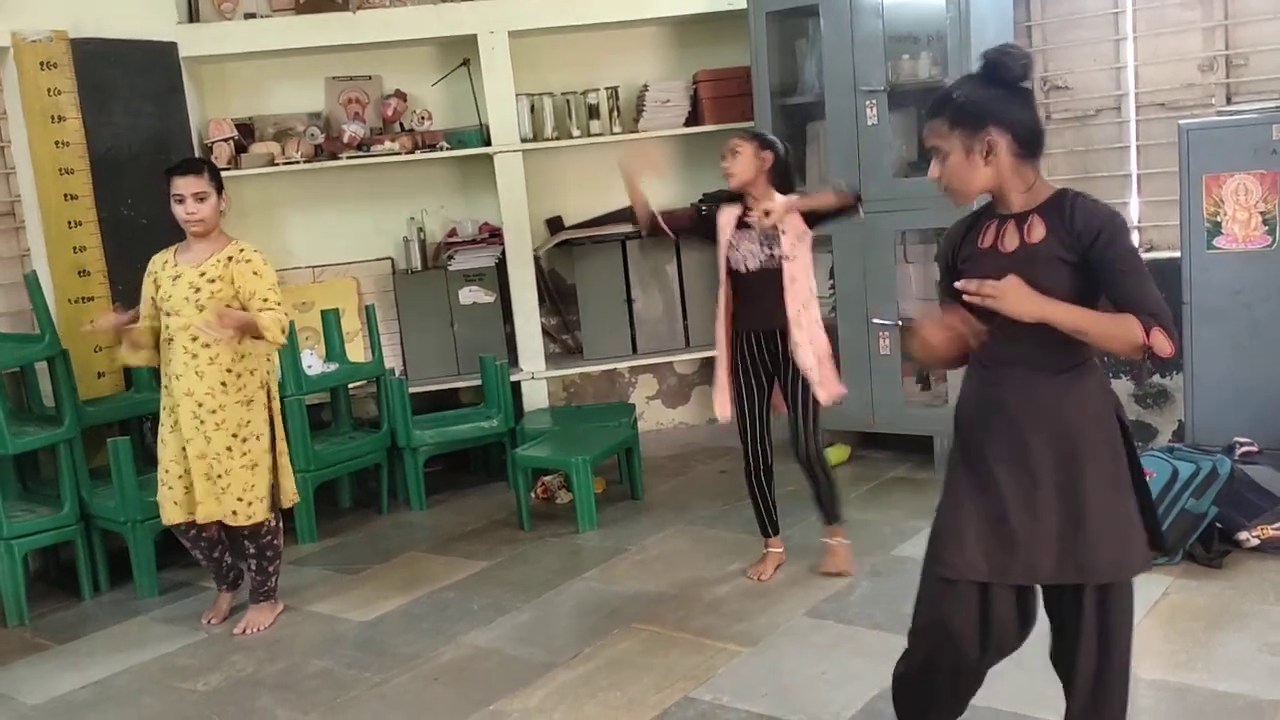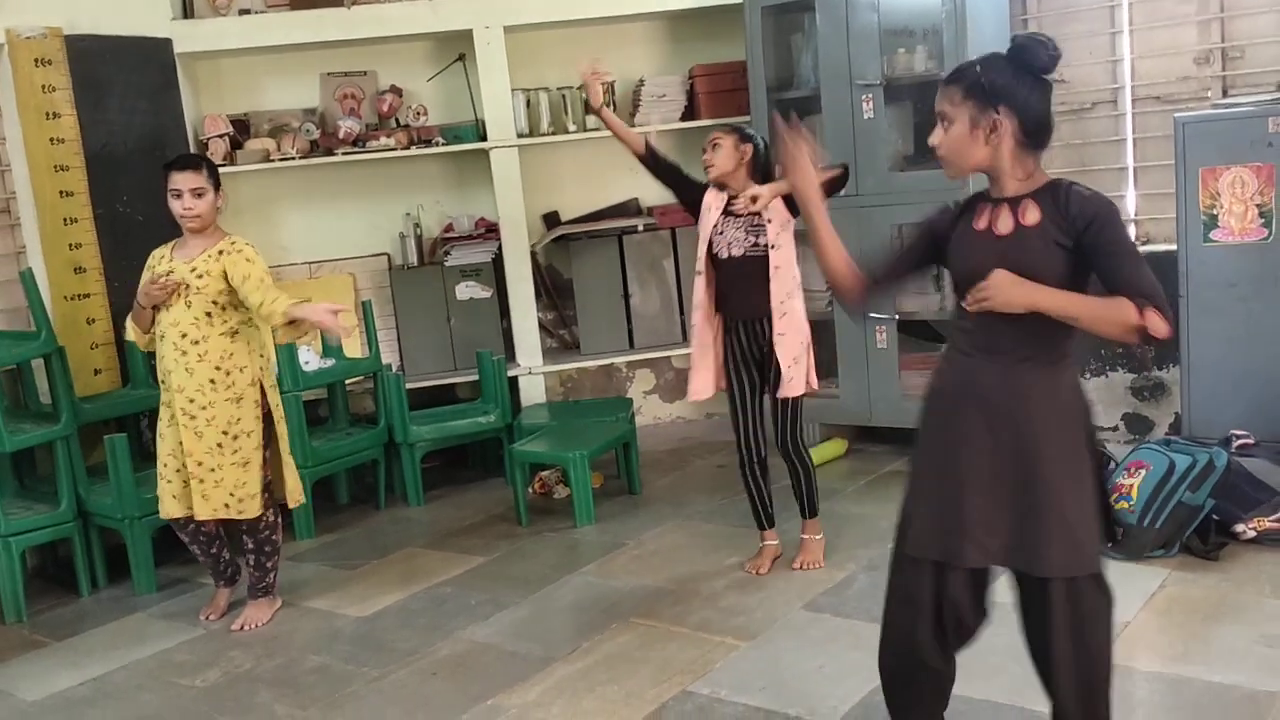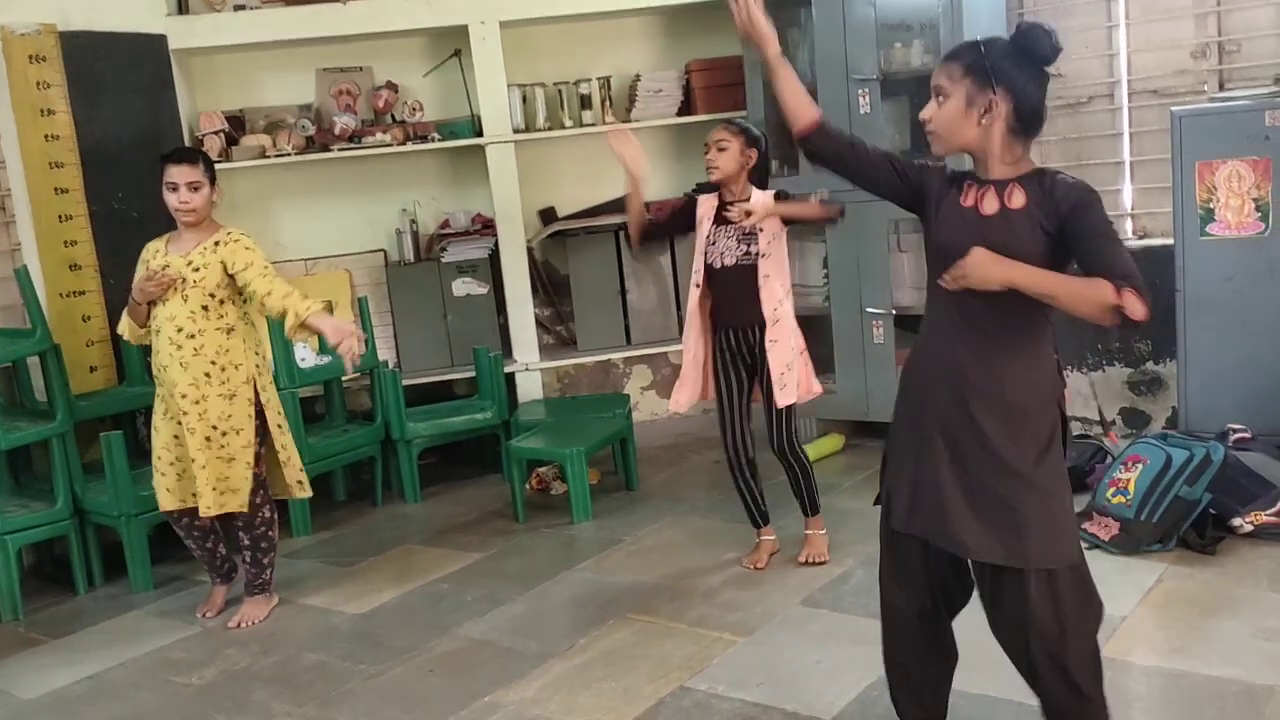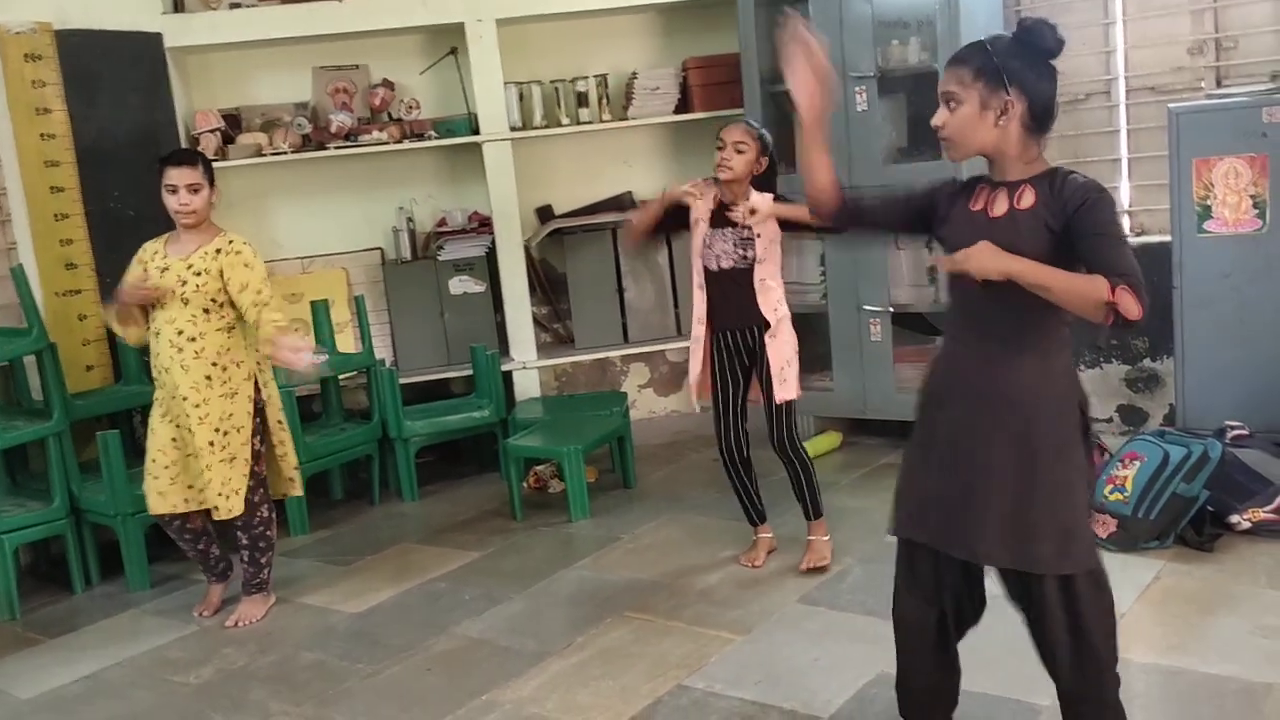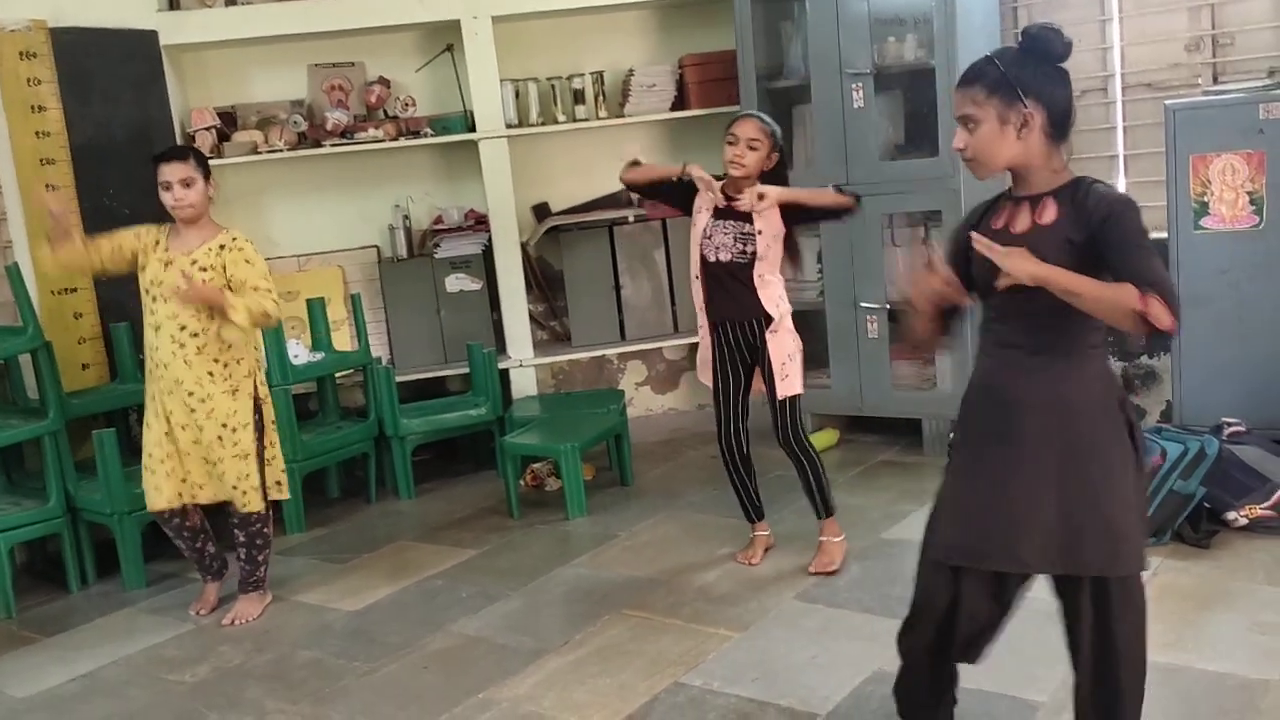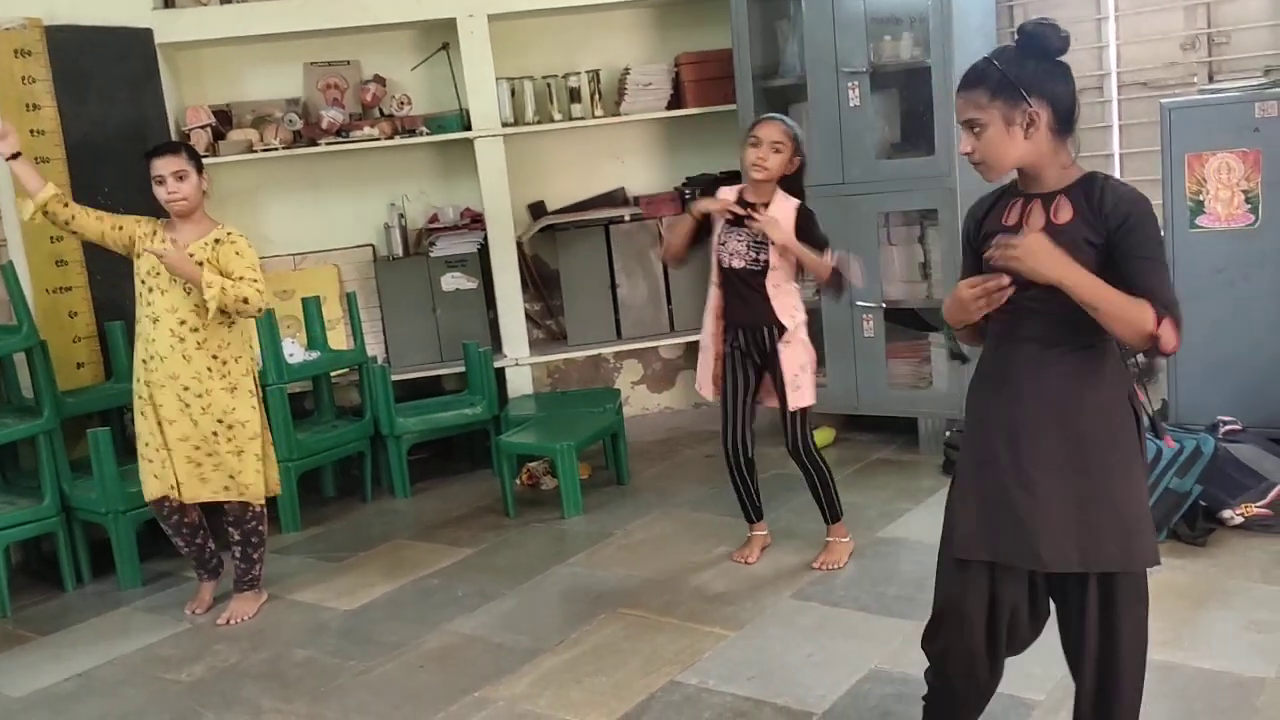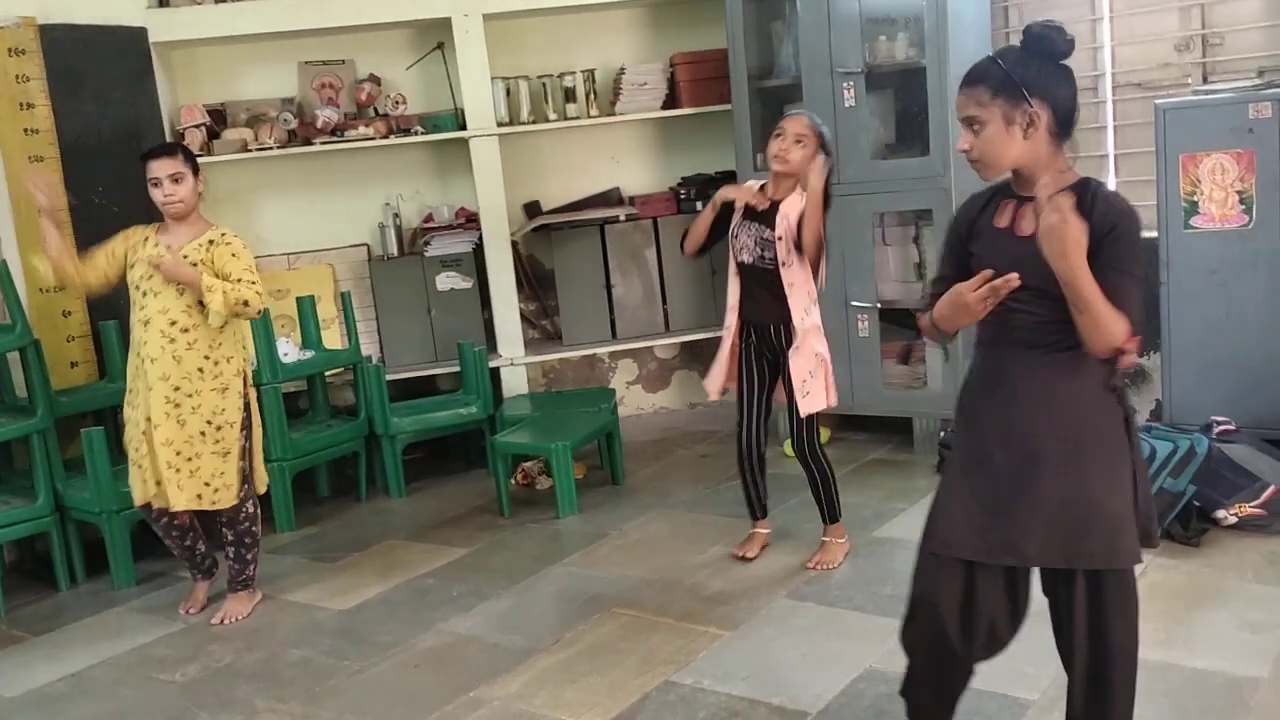
dt=0.2s
person 1, frame 1
left shoulder: (1086, 221)
right shoulder: (961, 241)
left elbow: (1157, 337)
left wrist: (1039, 307)
right wrist: (932, 338)
left hip: (1077, 448)
right hip: (987, 449)
left knee: (1092, 628)
right knee: (950, 619)
person 1, frame 2
left shoulder: (1081, 211)
right shoulder: (956, 221)
left elbow: (1153, 319)
right elbow: (858, 288)
left wrist: (1035, 295)
right wrist: (811, 205)
left hip: (1044, 438)
right hip: (956, 436)
left knee: (1067, 613)
right knee: (919, 611)
person 1, frame 3
left shoulder: (1064, 199)
right shoulder: (934, 190)
left elbow: (1129, 302)
right elbow: (821, 141)
left wrist: (1010, 272)
left hip: (1013, 428)
right hip: (927, 419)
left knee: (1040, 600)
right knee: (913, 596)
person 1, frame 4
left shoulder: (1076, 198)
right shoulder: (949, 198)
left elbow: (1125, 302)
right elbow: (832, 206)
left wrist: (1009, 264)
right wrist: (810, 109)
left hip: (1035, 427)
right hip: (952, 423)
left knee: (1066, 605)
right knee: (926, 592)
person 1, frame 5
left shoulder: (1101, 209)
right shoulder: (981, 221)
left elbow: (1157, 314)
right elbow: (927, 333)
left wrist: (1038, 270)
right wrist: (923, 300)
left hip: (1081, 440)
right hip: (990, 435)
left knee: (1102, 615)
right knee: (943, 600)
person 1, frame 6
left shoulder: (1117, 207)
right shoulder: (987, 215)
left elbow: (1159, 333)
left wrist: (1060, 269)
right wrist: (960, 310)
left hip: (1091, 436)
right hip: (1000, 429)
left knee: (1104, 616)
right knee: (969, 602)
person 1, frame 7
left shoulder: (1106, 214)
right shoulder: (977, 215)
left elbow: (1114, 347)
right elbow: (933, 318)
left wrist: (1067, 262)
right wrist: (945, 317)
left hip: (1082, 438)
right hip: (991, 428)
left knee: (1096, 614)
right knee: (944, 596)
person 2, frame 1
left shoulder: (243, 259)
right shoulder: (160, 265)
left elbow: (275, 319)
right elbow: (146, 345)
left wrist: (241, 322)
right wrist: (124, 331)
left hip: (238, 401)
right hip: (182, 406)
left knee: (249, 498)
right knee: (185, 508)
left ankle: (266, 596)
right ankle: (228, 583)
person 2, frame 2
left shoulder: (233, 254)
right shoulder: (158, 259)
left elbow: (266, 299)
right elbow: (143, 336)
left wrist: (310, 313)
right wrist: (142, 303)
left hip: (232, 398)
right hip: (178, 403)
left knee: (248, 493)
right knee: (182, 503)
left ankle: (264, 592)
right ankle: (225, 579)
person 2, frame 3
left shoulder: (231, 245)
right shoulder: (153, 253)
left elbow: (271, 289)
right elbow: (137, 331)
left wrist: (325, 322)
right wrist: (138, 299)
left hip: (229, 393)
right hip: (174, 398)
left knee: (247, 490)
right knee: (179, 498)
left ankle: (260, 589)
right ankle: (222, 577)
person 2, frame 4
left shoulder: (233, 252)
right shoulder: (151, 254)
left elbow: (264, 313)
right elbow: (131, 328)
left wrist: (286, 348)
right wrist: (126, 305)
left hip: (229, 395)
right hip: (172, 399)
left knee: (244, 491)
right knee: (168, 501)
left ankle: (259, 587)
right ankle: (217, 575)
person 2, frame 5
left shoulder: (232, 247)
right shoulder: (149, 242)
left elbow: (267, 307)
right elbow: (86, 254)
left wrist: (213, 297)
right wrist: (59, 228)
left hip: (226, 392)
right hip: (167, 394)
left knee: (242, 488)
right knee: (168, 499)
left ankle: (254, 586)
right ankle: (212, 574)
person 2, frame 6
left shoulder: (228, 242)
right shoulder: (141, 233)
left elbow: (253, 298)
right elbow: (67, 213)
left wrist: (191, 270)
left hip: (220, 388)
right hip: (160, 390)
left knee: (238, 485)
right knee: (167, 493)
left ankle: (249, 585)
right ankle: (208, 572)
person 2, frame 7
left shoulder: (222, 244)
right shoulder: (134, 242)
left elbow: (251, 302)
right elbow: (75, 275)
left wrist: (190, 279)
right wrist: (49, 215)
left hip: (216, 390)
right hip: (154, 393)
left knee: (232, 486)
right knee: (159, 493)
left ankle: (245, 585)
right ankle: (203, 572)
person 3, frame 1
left shoulder: (795, 213)
right shoulder: (725, 218)
left elbow: (850, 200)
right elbow: (658, 222)
left wrist: (790, 204)
right wrist: (633, 183)
left hip: (794, 343)
right hip: (746, 347)
left knee: (806, 448)
right knee: (755, 453)
left ankle: (836, 536)
right ankle: (772, 544)
person 3, frame 2
left shoulder: (780, 200)
right shoulder: (707, 202)
left elbow: (837, 173)
right elbow: (650, 156)
left wrist: (776, 190)
right wrist: (602, 108)
left hip: (780, 332)
right hip: (735, 338)
left knee: (788, 440)
right knee: (748, 445)
left ankle: (812, 532)
right ankle: (768, 539)
person 3, frame 3
left shoulder: (772, 203)
right shoulder: (698, 209)
left elbow: (833, 210)
right elbow: (639, 237)
left wrist: (767, 213)
right wrist: (634, 173)
left hip: (771, 335)
right hip: (723, 339)
left knee: (784, 441)
right knee: (734, 445)
left ankle: (815, 528)
right ankle: (765, 534)
person 3, frame 4
left shoulder: (771, 207)
right shoulder: (696, 207)
right elbow: (634, 233)
left wrist: (770, 210)
right wrist: (672, 197)
left hip: (768, 333)
right hip: (722, 339)
left knee: (784, 438)
right knee: (730, 442)
left ankle: (818, 531)
right ankle: (762, 533)
person 3, frame 5
left shoulder: (776, 202)
right shoulder: (700, 196)
left elbow: (846, 203)
right elbow: (631, 176)
left wrist: (781, 195)
right wrist: (686, 171)
left hip: (769, 328)
right hip: (724, 334)
left knee: (791, 435)
right knee: (730, 439)
left ankle: (831, 531)
right ankle: (760, 530)
person 3, frame 6
left shoulder: (794, 213)
right shoulder: (722, 203)
left elbow: (832, 277)
right elbow: (670, 255)
left wrist: (786, 241)
right wrist: (696, 211)
left hip: (783, 336)
right hip: (735, 339)
left knee: (798, 443)
right knee: (734, 443)
left ankle: (839, 532)
right ankle: (757, 529)
person 3, frame 7
left shoulder: (802, 208)
right shoulder: (744, 198)
left elbow: (811, 257)
right elbow: (691, 248)
left wrist: (816, 190)
right wrist: (719, 198)
left hip: (796, 335)
right hip: (751, 336)
left knee: (806, 441)
right knee: (748, 439)
left ankle: (835, 534)
right ankle: (760, 525)
